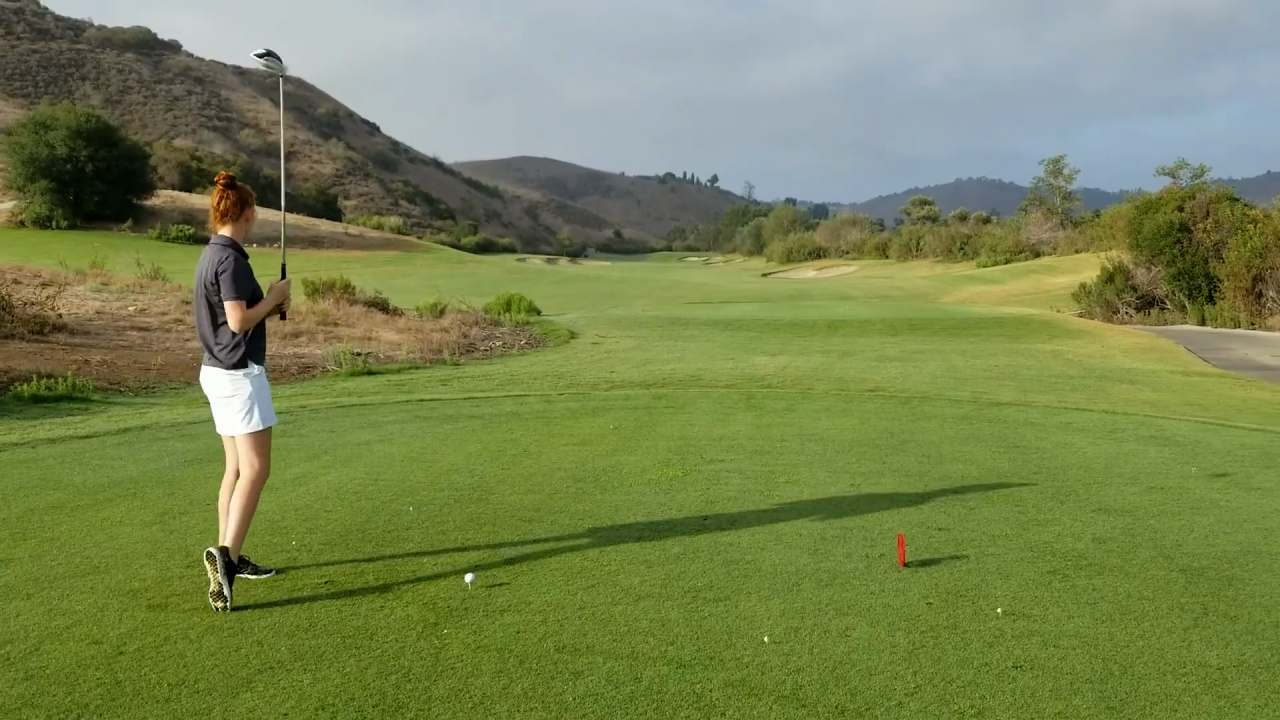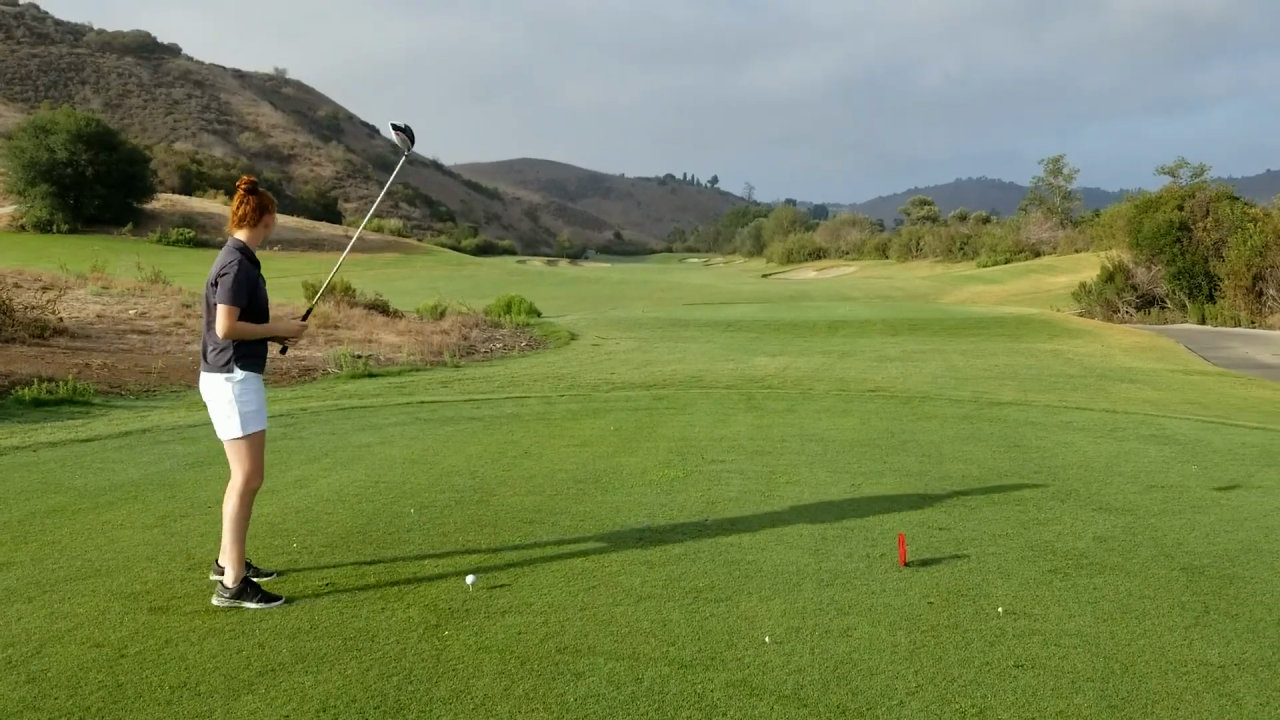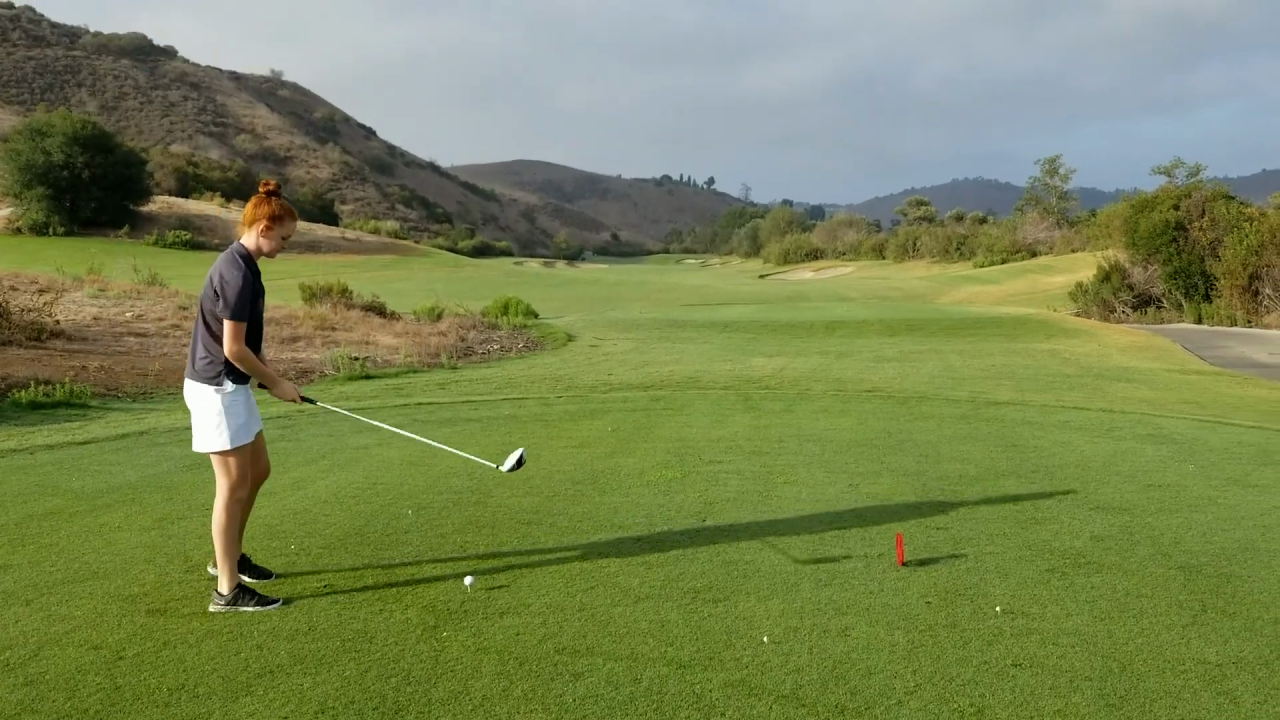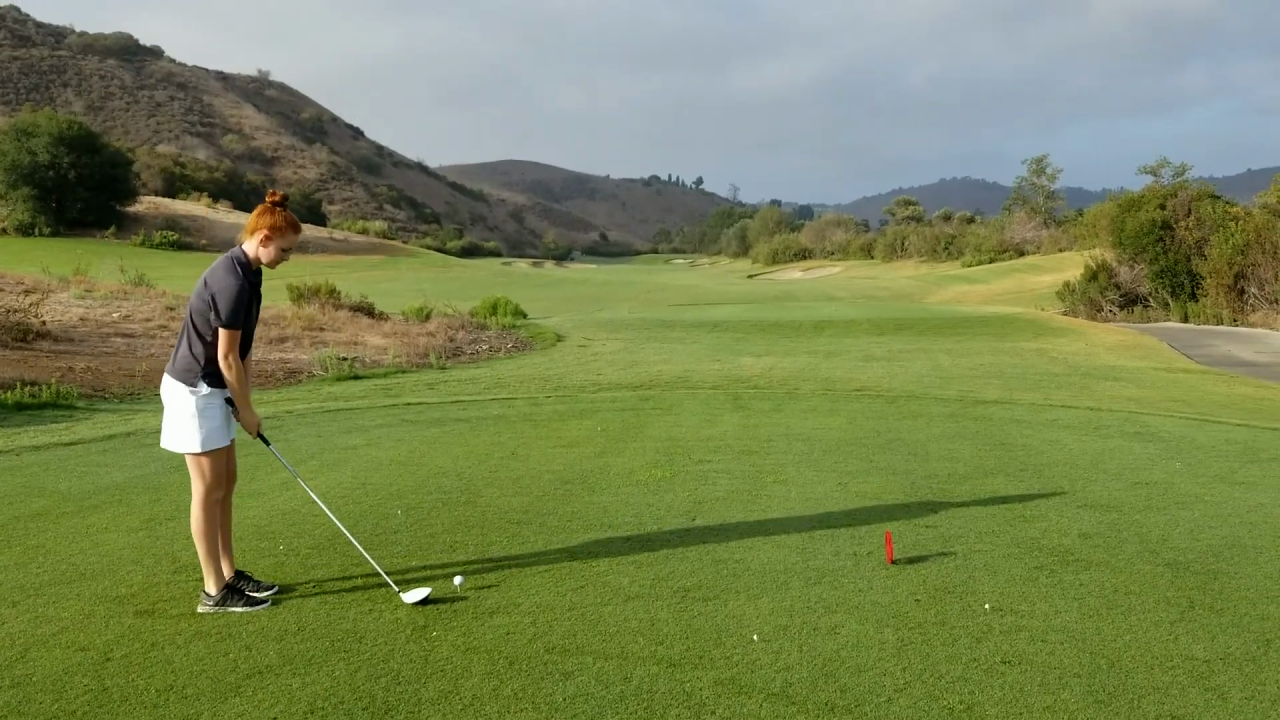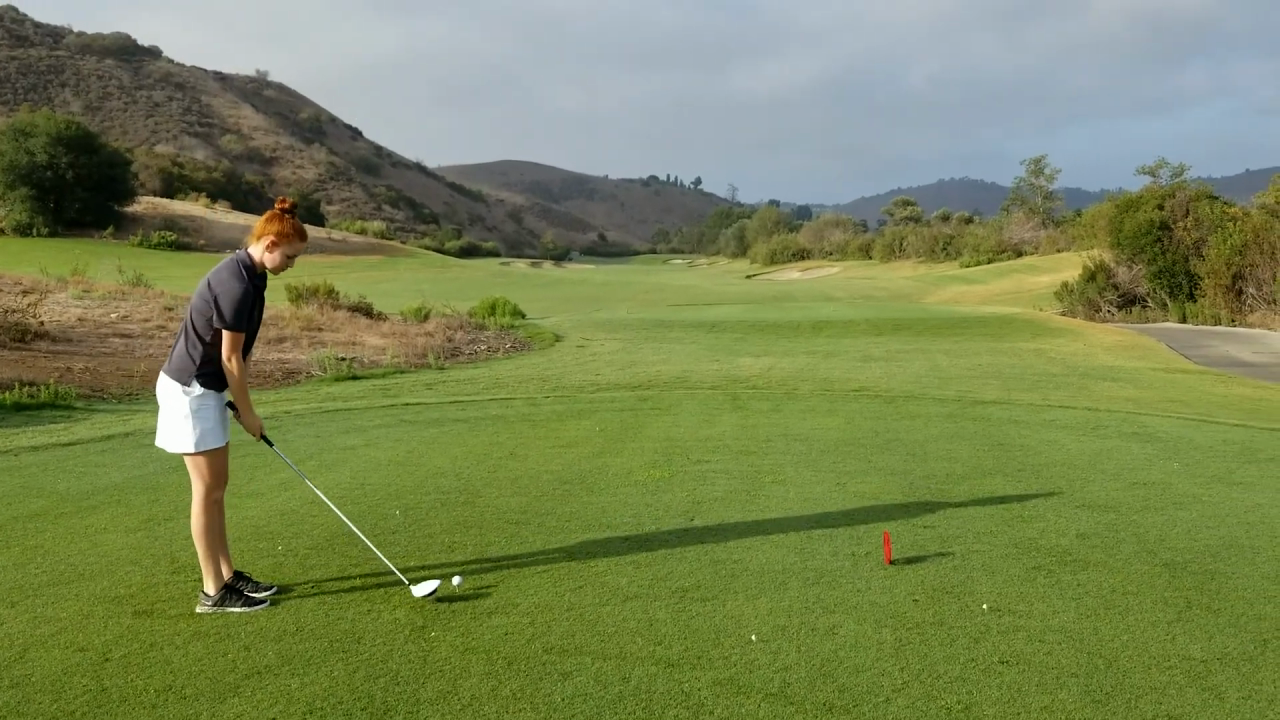
dt=0.4s
person 1, frame 1
left shoulder: (212, 254)
right shoulder: (230, 258)
right elbow: (238, 323)
left wrist: (269, 301)
right wrist: (273, 298)
left hip: (219, 371)
right hip: (239, 373)
left knee: (237, 468)
right knee: (255, 470)
left ankle: (226, 557)
right ankle: (226, 553)
person 1, frame 2
left shoulder: (238, 259)
right shoulder: (237, 264)
right elbow: (225, 328)
left wrist: (276, 331)
right wrist: (276, 328)
left hip: (237, 376)
right hip: (231, 378)
left knee: (246, 474)
right knee: (248, 476)
left ankle: (227, 559)
right ankle: (232, 582)
person 1, frame 3
left shoulder: (241, 264)
right shoulder: (237, 273)
right elbow: (233, 348)
left wrist: (268, 375)
right wrist: (275, 383)
left hip: (230, 387)
right hip: (217, 388)
left knee: (258, 471)
right knee: (233, 486)
left ankle: (230, 556)
right ankle: (227, 589)
person 1, frame 4
left shoulder: (246, 271)
right shoulder: (233, 281)
left elbow: (242, 348)
right elbow: (226, 356)
left wrist: (244, 401)
right wrist: (246, 410)
left hip: (211, 389)
right hip: (195, 390)
left knee: (225, 484)
right knee: (209, 490)
left ankle: (229, 574)
right ankle: (214, 591)
person 1, frame 5
left shoulder: (251, 274)
right shoulder: (236, 284)
left elbow: (241, 351)
right elbow: (230, 358)
left wrist: (240, 403)
right wrist: (247, 412)
left hip: (206, 388)
right hip: (189, 389)
left knee: (217, 486)
right knee: (208, 490)
left ankle: (227, 575)
right ankle: (213, 592)
